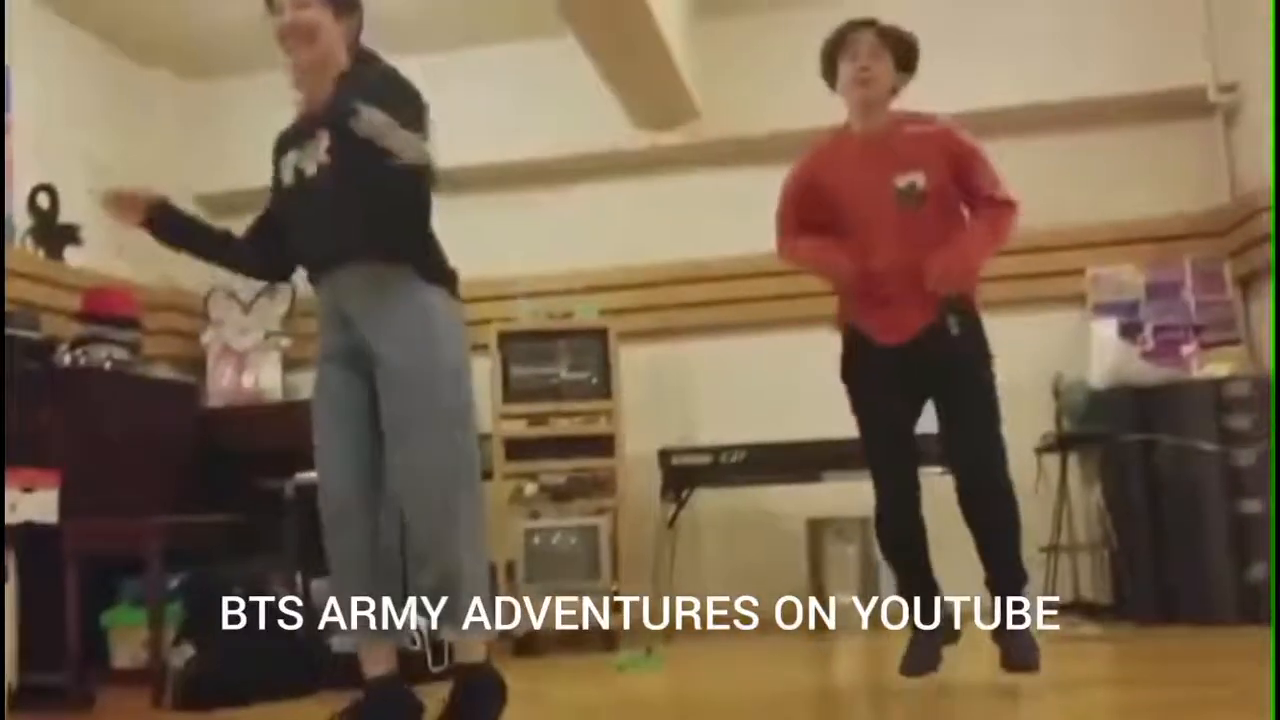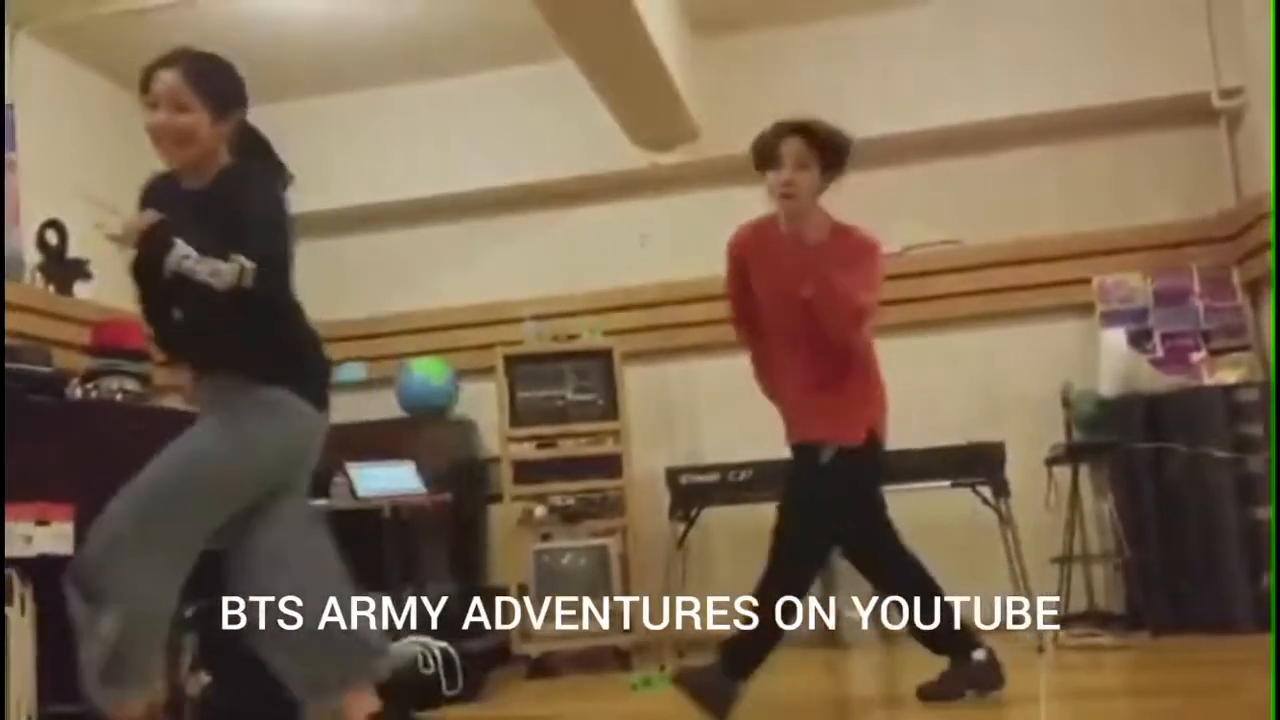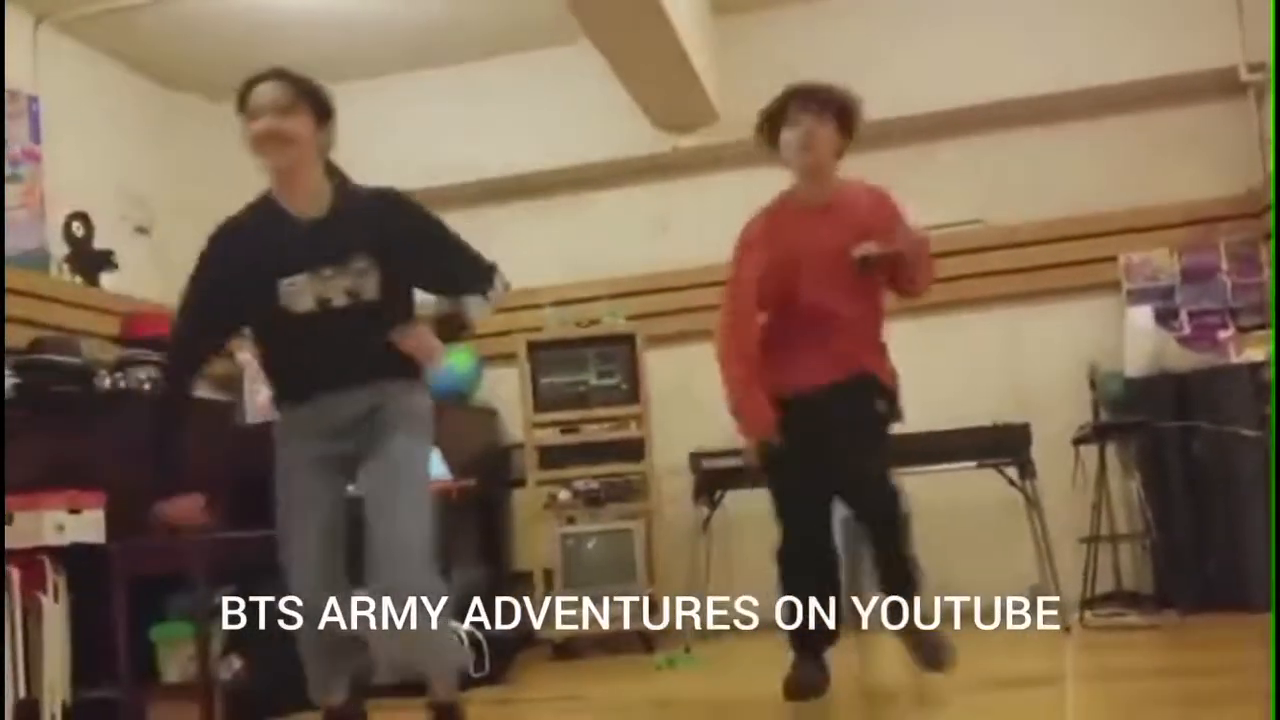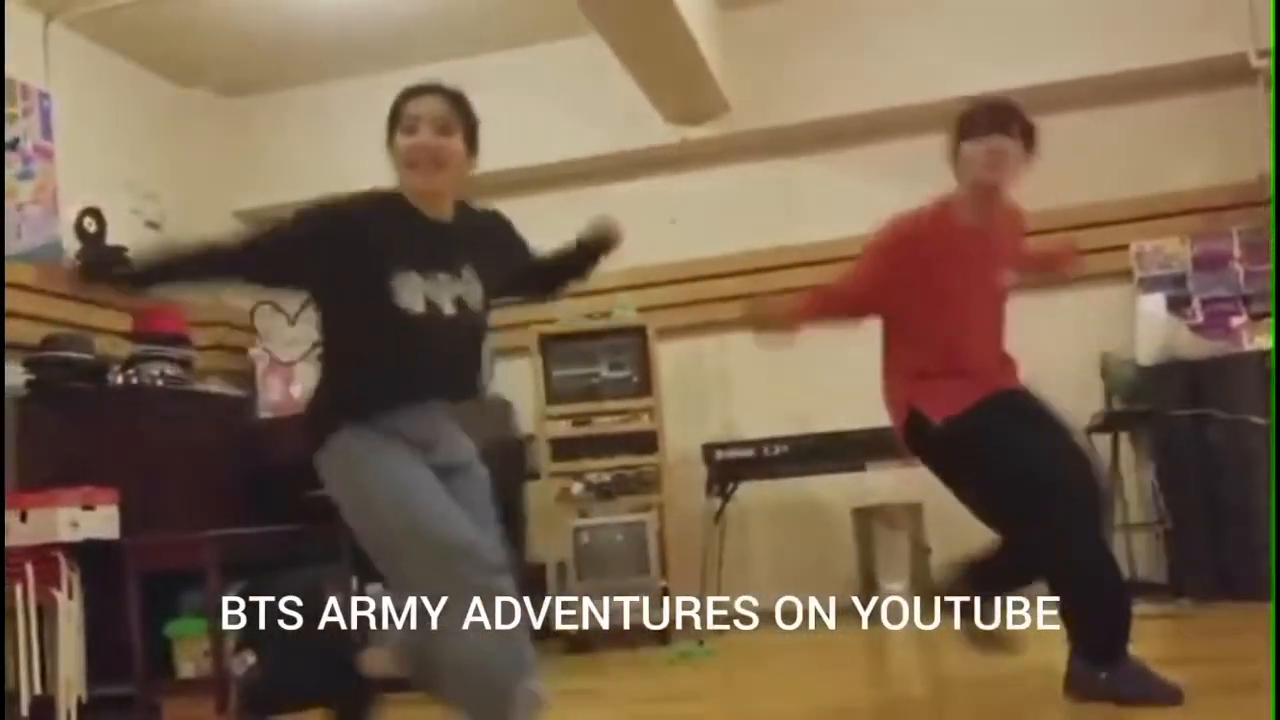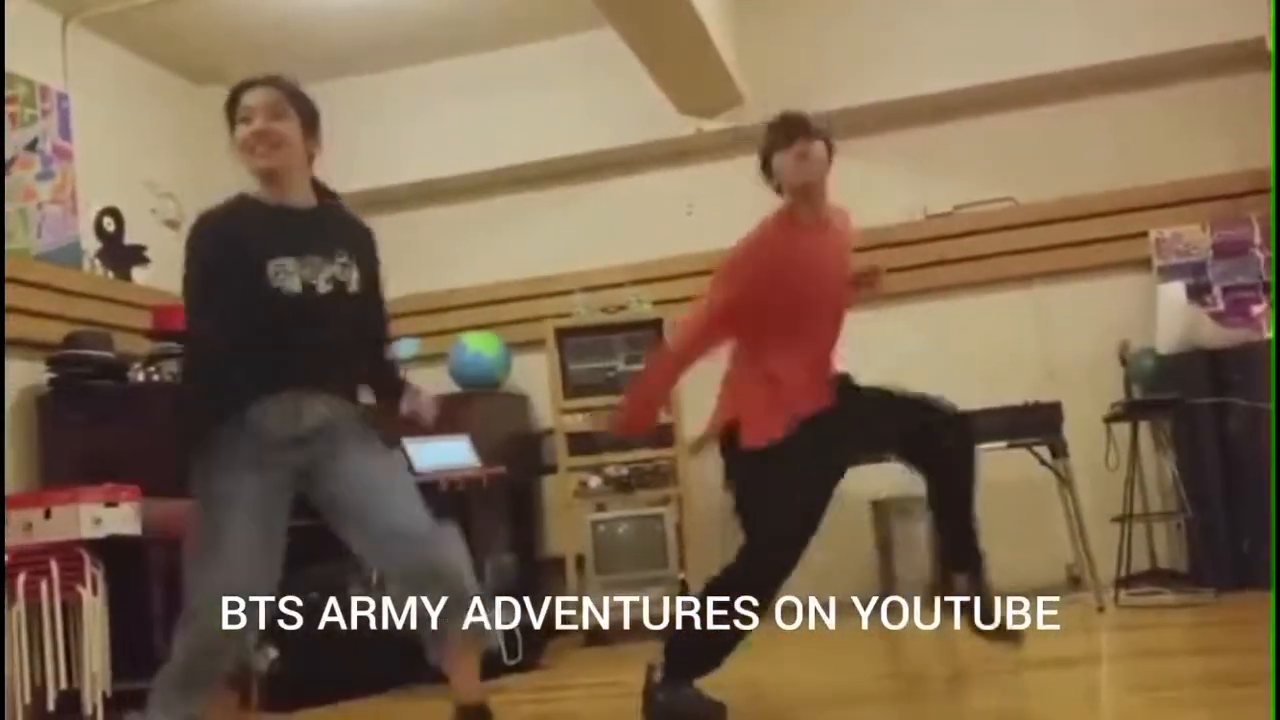
dt=0.7s
person 1, frame 1
left shoulder: (377, 88)
right shoulder: (291, 143)
left elbow: (419, 154)
right elbow: (265, 257)
left wrist: (340, 108)
right wrist: (159, 219)
left hip: (408, 303)
right hip: (338, 321)
left knee: (433, 493)
right knee: (346, 505)
person 1, frame 2
left shoulder: (249, 194)
right shoulder: (165, 194)
left elbow: (250, 277)
left wrist: (162, 243)
left hip: (273, 401)
right hip: (240, 397)
left knee: (121, 546)
right knee: (274, 578)
person 1, frame 3
left shoulder: (386, 216)
right shoulder: (241, 243)
left elbow: (487, 280)
right elbow: (186, 353)
left wrist: (442, 329)
right wrist: (172, 476)
left hip: (393, 408)
right hip: (306, 424)
left knee: (402, 568)
right knee: (312, 589)
person 1, frame 4
left shoulder: (487, 234)
right shoulder: (348, 224)
left elbow: (530, 281)
right elbow: (231, 261)
left wrist: (588, 249)
right wrist: (116, 275)
left hip: (437, 428)
right hip: (362, 434)
left knee: (468, 574)
right knee: (473, 572)
person 1, frame 5
left shoulder: (352, 234)
right shoulder: (221, 232)
right elbow: (205, 351)
left wrist: (399, 393)
right wrist: (188, 479)
left hip: (337, 424)
right hip: (245, 431)
left knee: (431, 558)
right knee: (226, 607)
person 2, frame 1
left shoulder: (938, 139)
right shoulder: (820, 162)
left elbow: (997, 206)
right elbow: (791, 237)
left wrist: (957, 261)
right wrist: (837, 263)
left hip: (947, 324)
right hip: (871, 338)
left knee: (981, 469)
right knee: (893, 488)
right ankle: (927, 619)
person 2, frame 2
left shoulder: (853, 246)
right shoulder: (747, 245)
left elbow: (851, 326)
left wrist: (821, 255)
right wrist: (777, 385)
left hip: (847, 419)
right hip: (806, 419)
left knee: (797, 540)
right knee: (877, 554)
right ankle: (968, 652)
person 2, frame 3
left shoulder: (873, 206)
right shoulder: (766, 230)
left elbow: (908, 286)
right elbow: (737, 322)
left wrist: (913, 261)
right wrist: (748, 408)
left hip: (858, 378)
right hip: (786, 391)
left knee: (871, 495)
right knee: (802, 529)
left ankle: (908, 611)
right ankle: (809, 649)
person 2, frame 4
left shoulder: (1008, 219)
right shoulder: (916, 234)
right elbow: (852, 294)
left wrist: (1045, 260)
right wrist: (790, 312)
left hip: (992, 388)
right hip: (938, 405)
left knee: (1078, 492)
right knee: (1048, 527)
left ankle: (972, 588)
right ankle: (1101, 660)
person 2, frame 5
left shoulder: (837, 224)
right shoulder: (764, 250)
right elbow: (698, 331)
left wrist: (855, 281)
right wrist: (640, 406)
left hip: (821, 397)
right hip: (769, 418)
left knee: (946, 434)
right knee: (768, 559)
left ankle: (962, 574)
